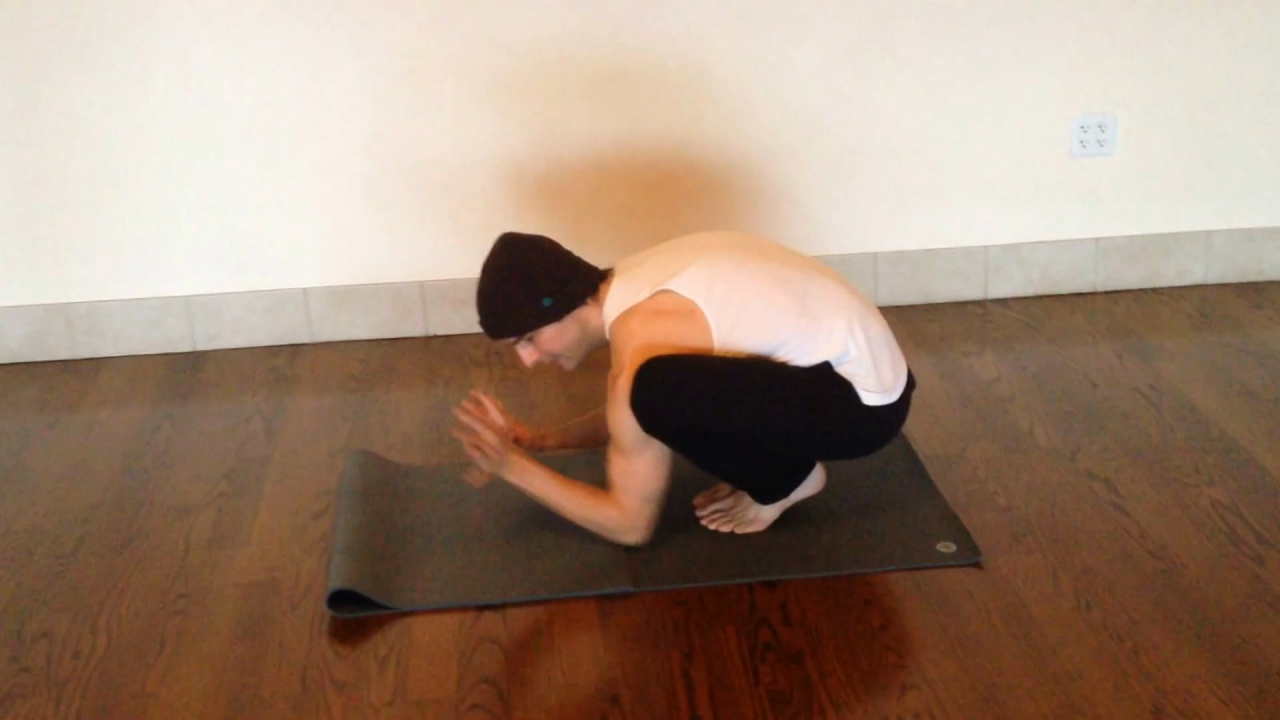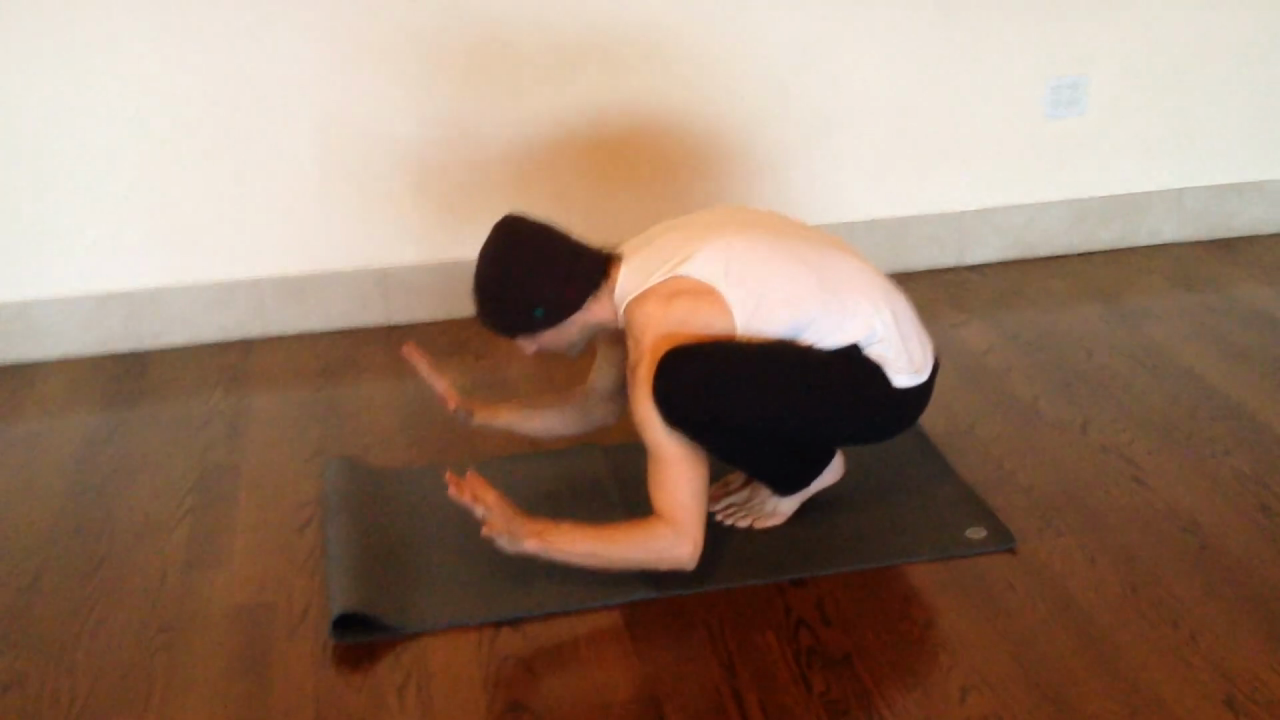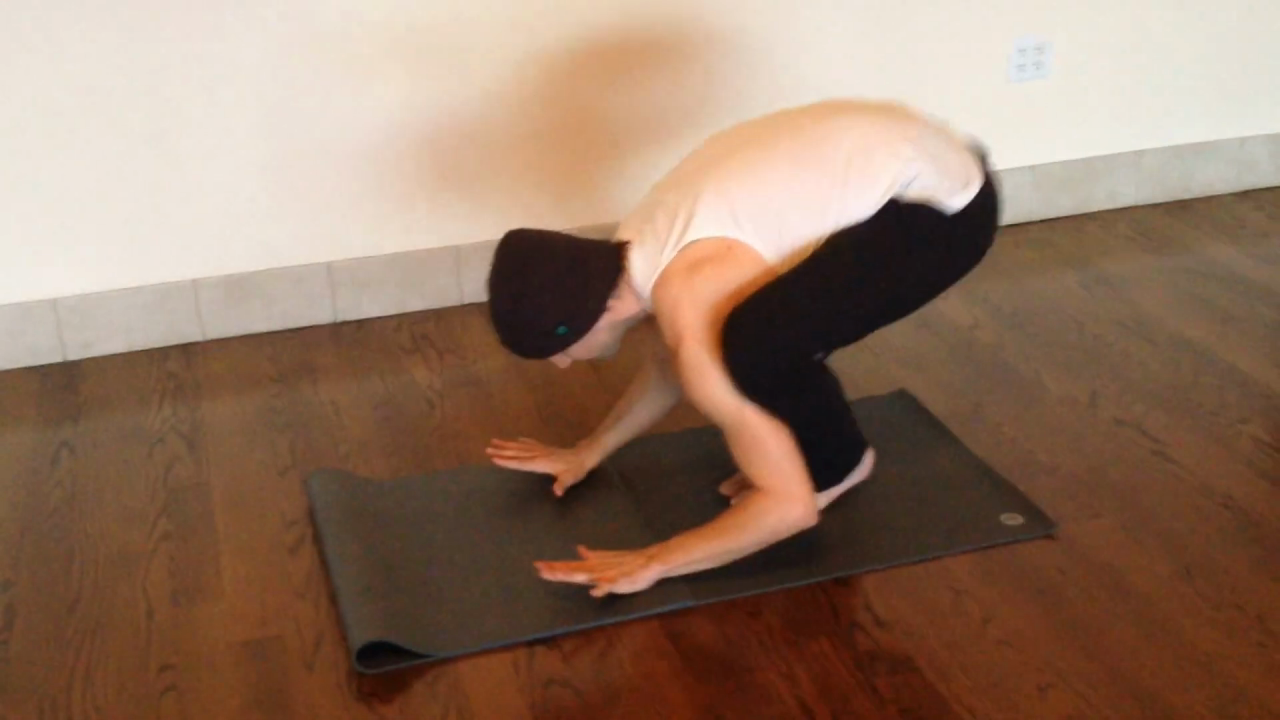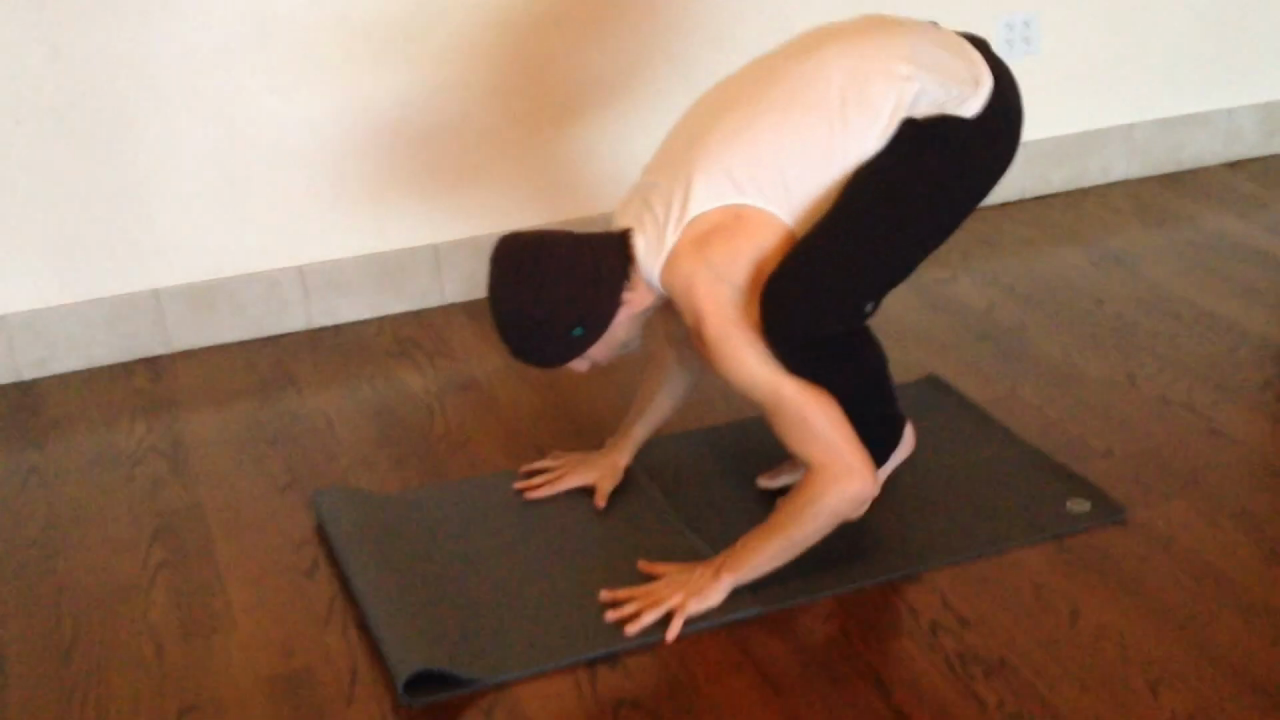
dt=0.7s
person 1, frame 1
left shoulder: (638, 356)
right shoulder: (628, 287)
left elbow: (631, 524)
right elbow: (637, 418)
right wrist: (544, 440)
left hip: (865, 401)
right hip: (850, 352)
left knee: (660, 390)
left ankle: (783, 482)
right ankle: (776, 463)
person 1, frame 2
left shoulder: (658, 340)
right shoulder: (627, 274)
left elbow: (680, 543)
right elbow: (599, 402)
left wrist: (530, 535)
right wrist: (481, 413)
left hip: (888, 380)
right hip: (859, 329)
left knee: (682, 383)
left ankle: (804, 472)
right ankle: (789, 453)
person 1, frame 3
left shoulder: (694, 319)
right shoulder: (637, 245)
left elbow: (792, 504)
left wrist: (651, 563)
right wrist: (588, 451)
left hip: (946, 200)
right hip: (897, 152)
left knee: (755, 344)
left ankle: (835, 465)
right ankle: (801, 447)
person 1, frame 4
left shoulder: (710, 293)
right shoulder: (640, 229)
left elbow: (849, 479)
right elbow: (684, 337)
left wrist: (719, 575)
right wrist: (618, 450)
left hip: (961, 104)
right hip: (886, 63)
left knee: (800, 313)
left ankle: (883, 439)
right ankle: (840, 424)
